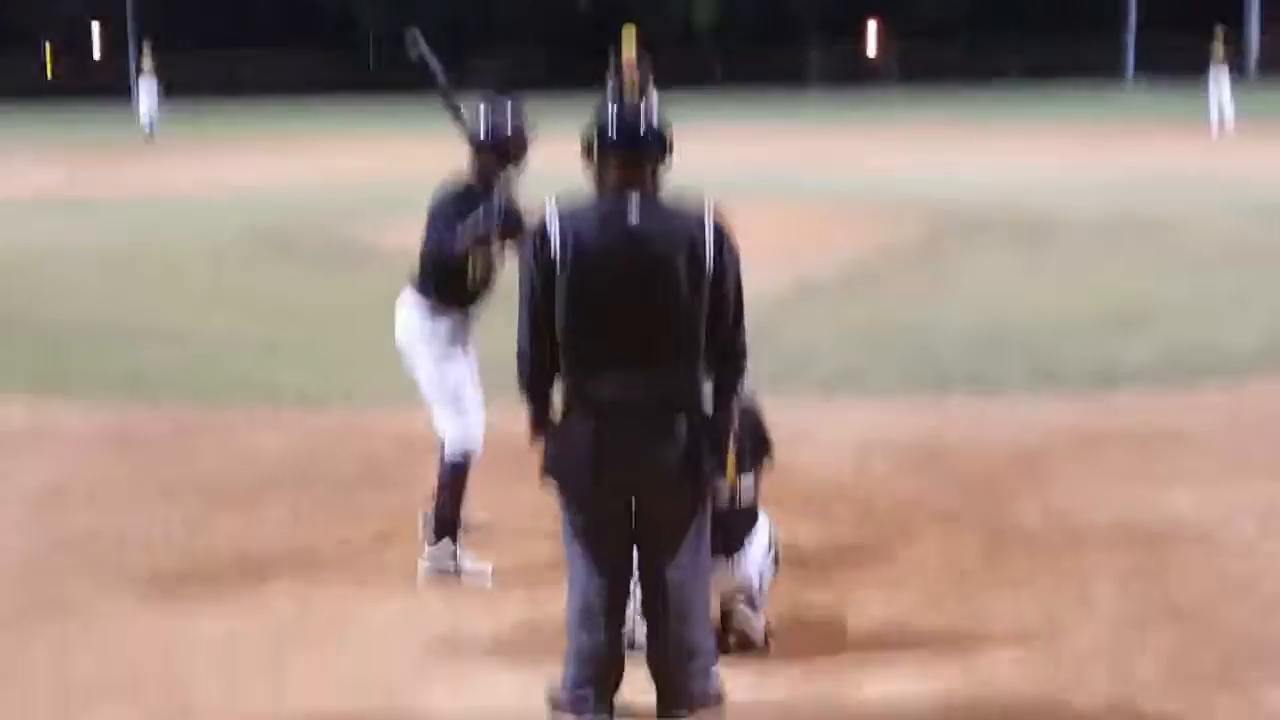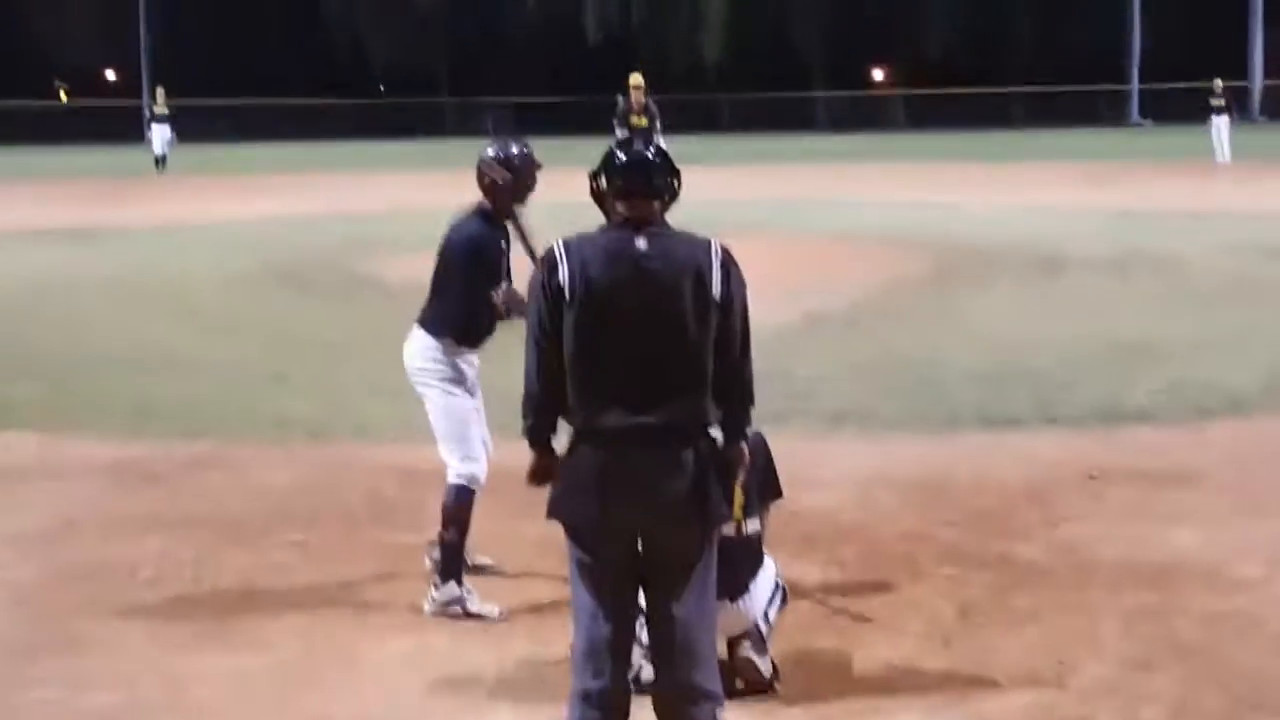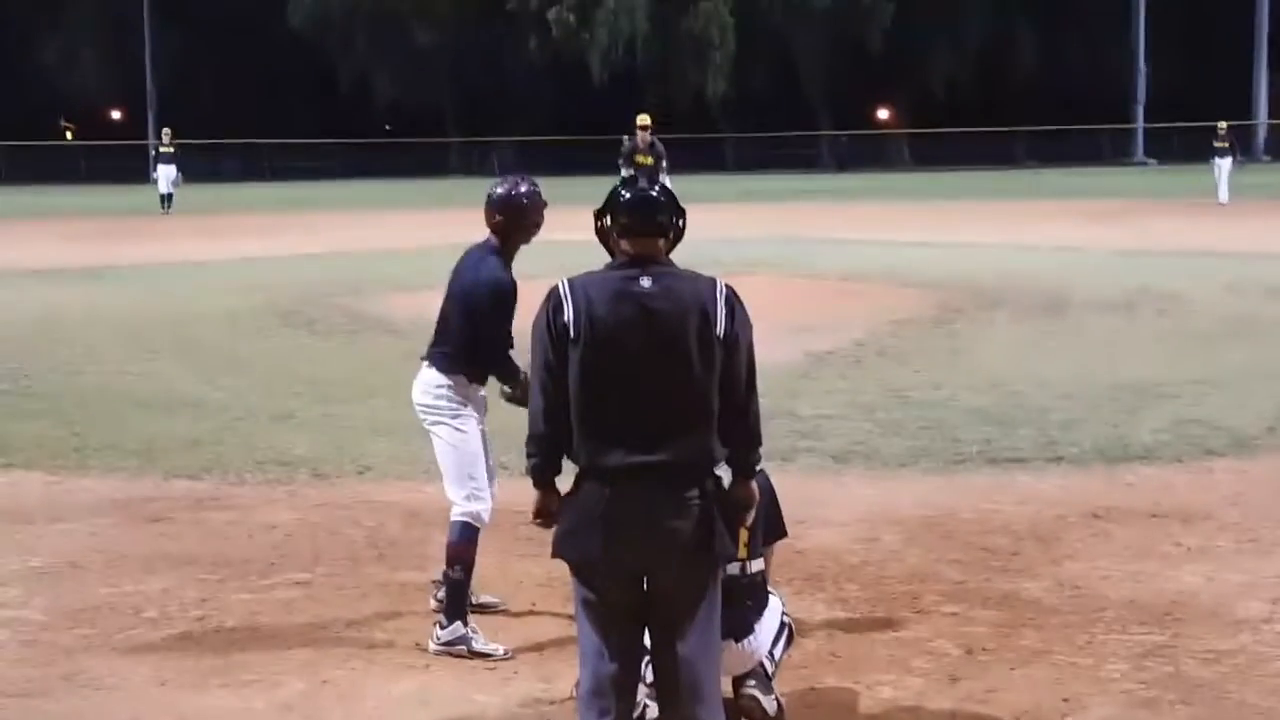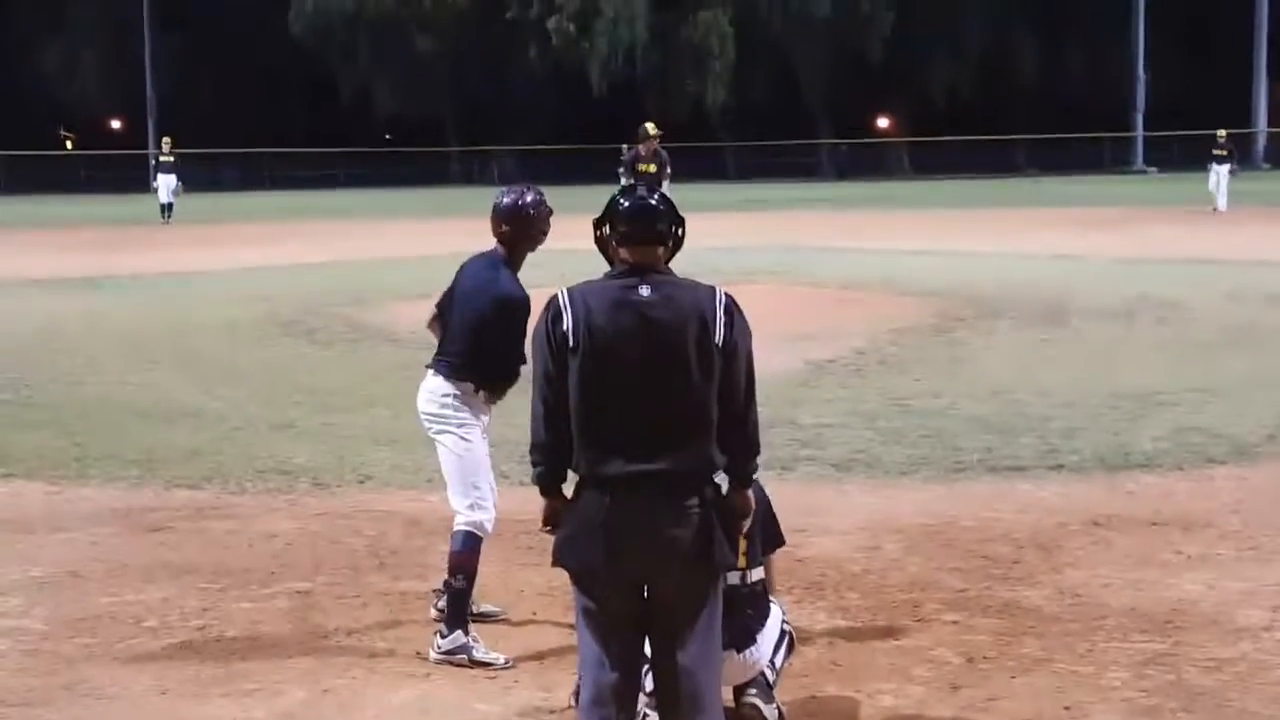
dt=0.3s
person 1, frame 1
left shoulder: (557, 230)
right shoulder: (701, 231)
left elbow: (536, 337)
right elbow: (727, 337)
left wrist: (539, 403)
right wrist: (724, 400)
left hip: (588, 430)
right hip: (676, 426)
left knee: (595, 566)
right knee: (678, 564)
person 1, frame 2
left shoulder: (565, 262)
right shoulder: (711, 261)
left elbow: (543, 368)
right elbow: (734, 365)
left wrist: (541, 443)
right wrist: (733, 437)
left hip: (596, 462)
right hip: (684, 461)
left knee: (600, 606)
right knee: (685, 603)
person 1, frame 3
left shoulder: (568, 301)
right shoulder: (716, 300)
left elbow: (547, 407)
right elbow: (741, 403)
left wrist: (545, 481)
right wrist: (743, 474)
left hip: (602, 501)
right hip: (688, 500)
left knee: (605, 646)
right knee: (690, 642)
person 1, frame 4
left shoulder: (567, 310)
right shoulder: (715, 309)
left elbow: (549, 415)
right elbow: (739, 411)
left wrist: (551, 488)
right wrist: (740, 482)
left hip: (601, 509)
right hip: (688, 509)
left knee: (605, 658)
right knee: (691, 656)
person 2, frame 1
left shoulder: (497, 198)
right shoulder: (455, 200)
right elbow: (436, 259)
right wrist: (479, 232)
left hip: (454, 319)
right hip: (430, 321)
left knee: (463, 420)
right knee: (463, 430)
left ankle: (443, 513)
right ankle: (440, 547)
person 2, frame 2
left shoulder: (492, 228)
right shoulder: (476, 236)
left elbow: (488, 294)
right elbow: (467, 311)
left wrist: (506, 300)
right wrist: (508, 305)
left hip: (455, 351)
right hip: (440, 354)
left knee: (474, 452)
right knee: (469, 465)
left ankle: (448, 548)
right ankle: (447, 587)
person 2, frame 3
left shoulder: (479, 257)
right shoulder: (496, 278)
right elbow: (494, 355)
left wrist: (513, 377)
right wrist: (521, 383)
left hip: (452, 384)
right hip: (450, 391)
left knee: (478, 490)
right knee: (473, 503)
left ankle: (452, 587)
right ankle: (450, 627)
person 2, frame 4
left shoulder: (476, 265)
right shoulder: (510, 294)
left elbow: (436, 321)
right elbow: (508, 368)
right wrist: (492, 387)
left hip: (446, 388)
right hip: (456, 400)
left knee: (477, 499)
right knee: (476, 512)
left ankle: (452, 595)
right ankle: (452, 635)
person 3, frame 1
right shoulder: (743, 408)
right elbow: (752, 493)
right hip: (734, 557)
right knee: (760, 530)
left ankle: (642, 607)
right ankle: (745, 607)
person 3, frame 2
right shoulder: (752, 444)
right elbow: (758, 537)
right hip: (739, 600)
right knee: (766, 570)
left ankle: (647, 648)
right ankle: (751, 645)
person 3, frame 3
right shoulder: (756, 482)
right elbow: (763, 575)
right hip: (744, 640)
right knee: (773, 608)
left ankle: (654, 686)
right ankle: (756, 685)
person 3, frame 4
right shoulder: (750, 492)
right elbow: (767, 587)
right hip: (745, 651)
right knee: (774, 616)
left ankle: (649, 692)
right ankle: (758, 693)
